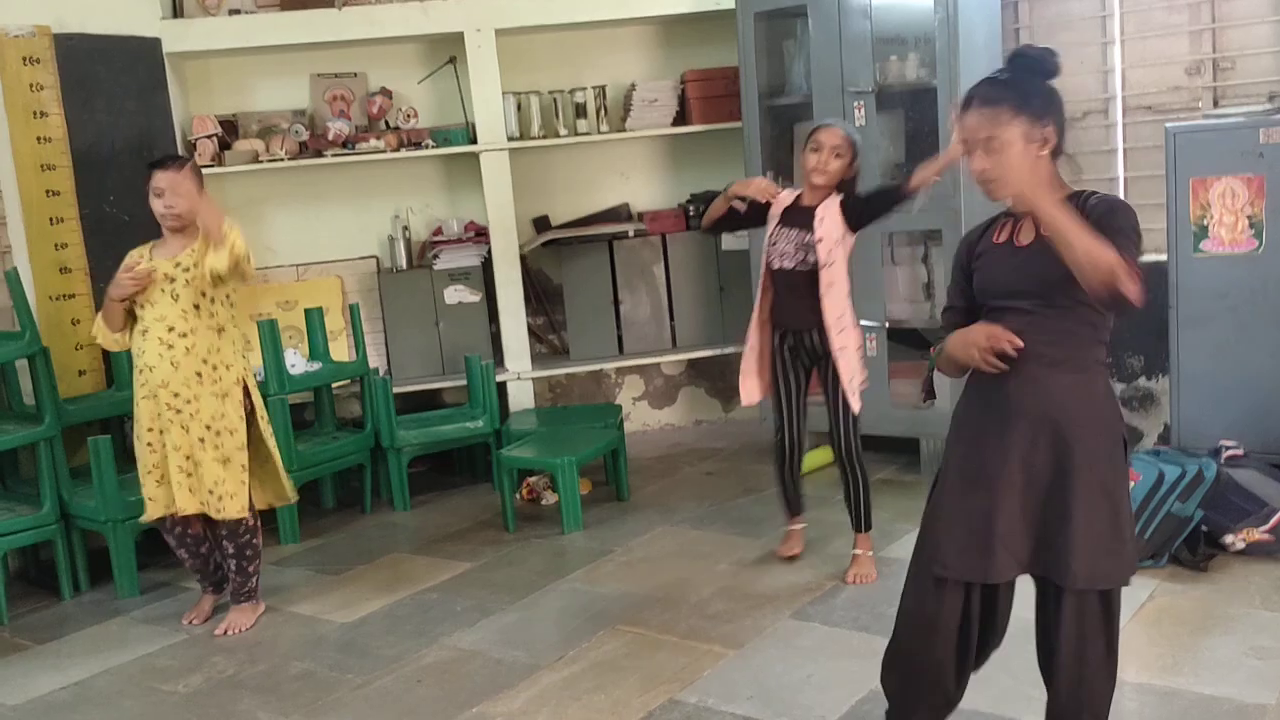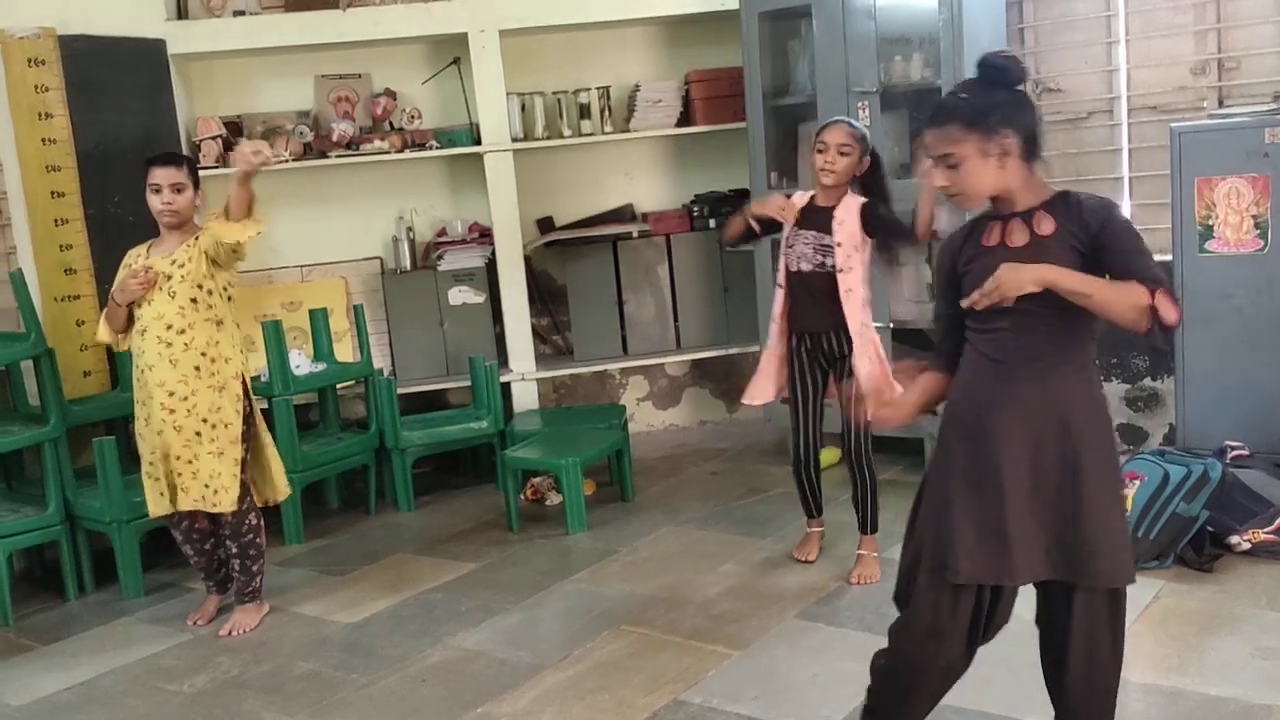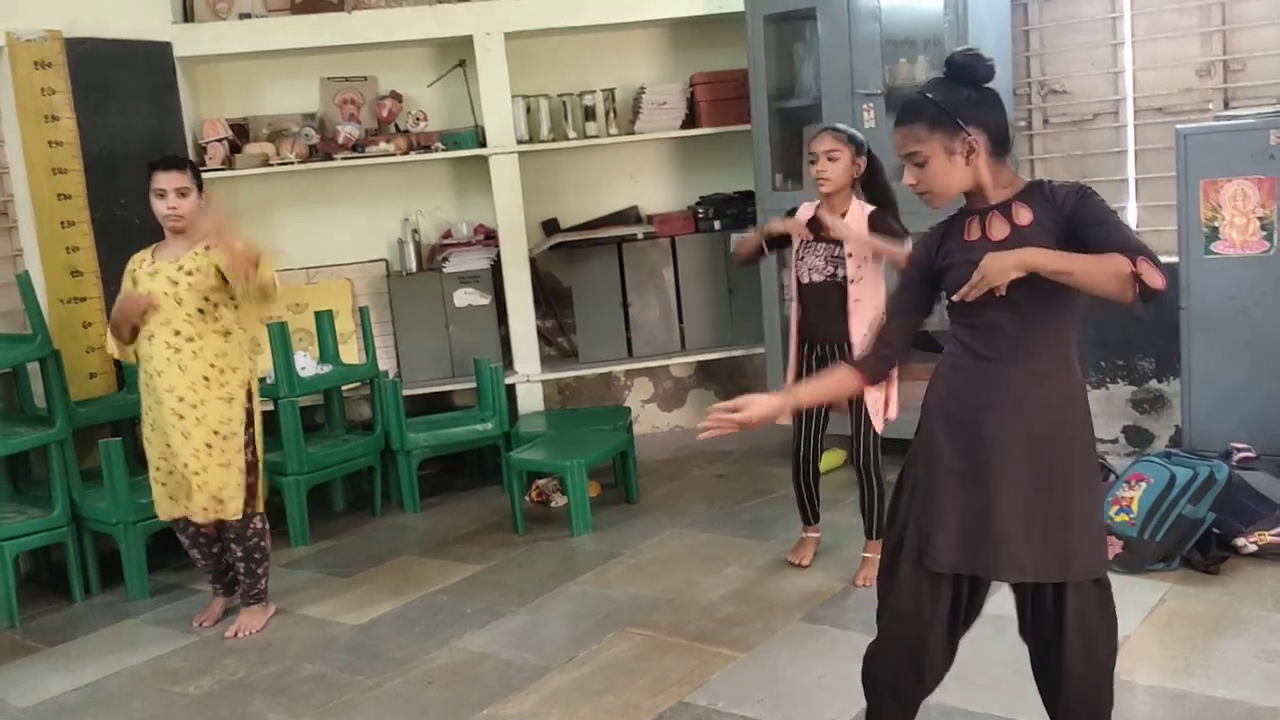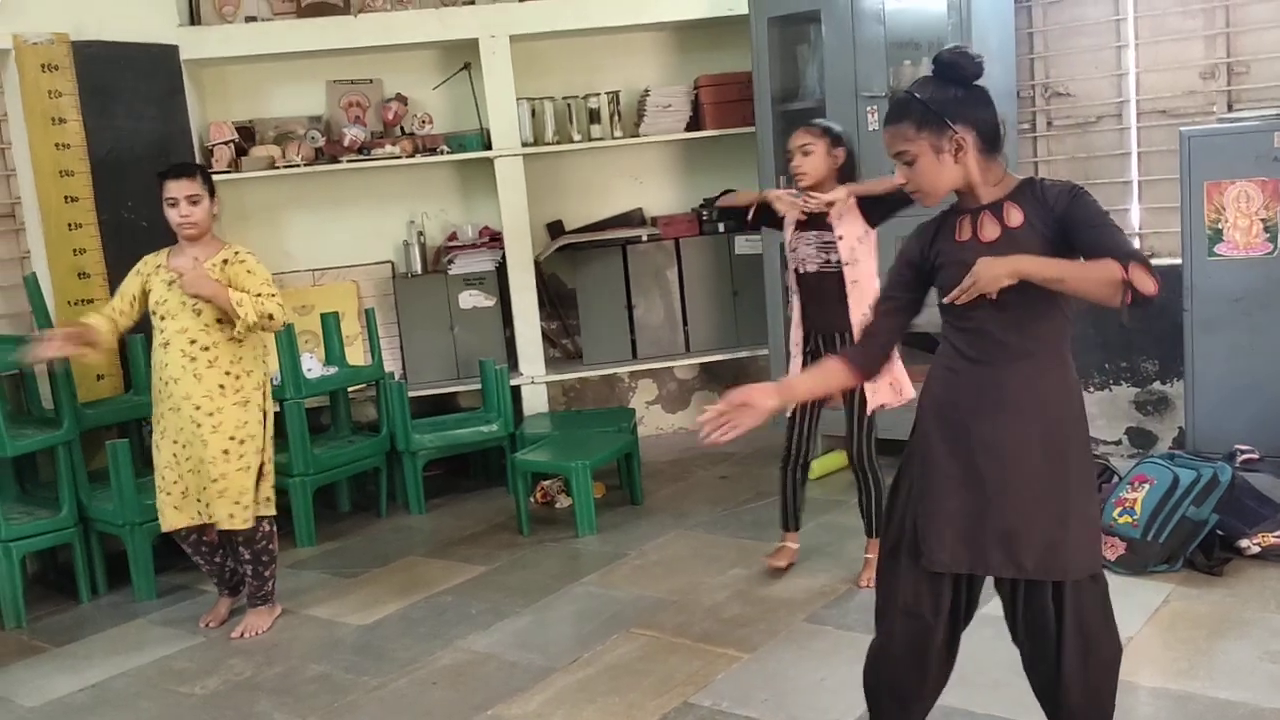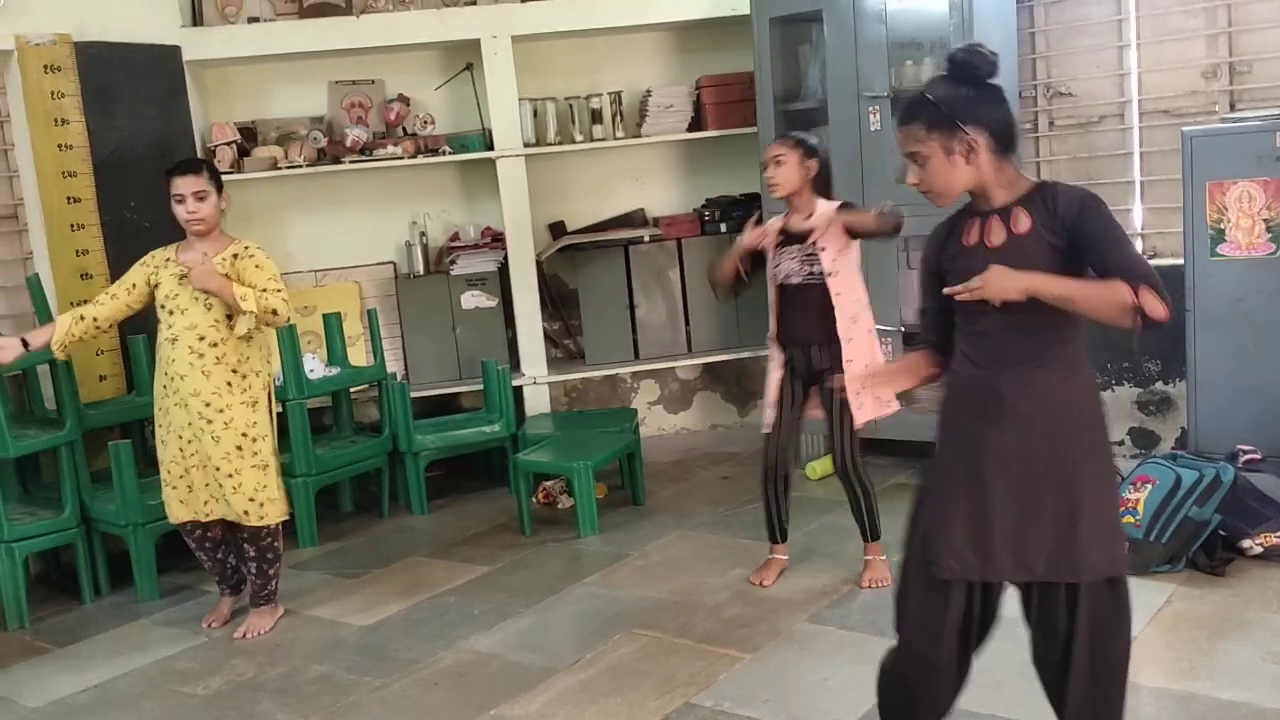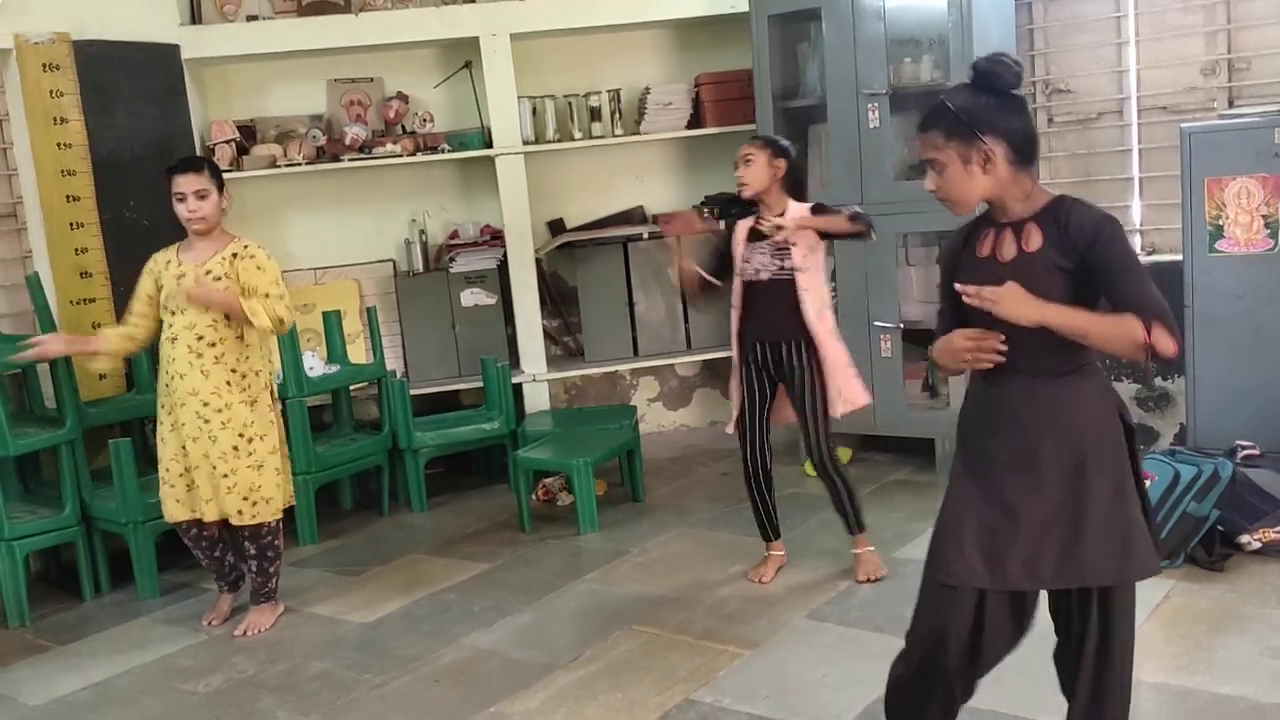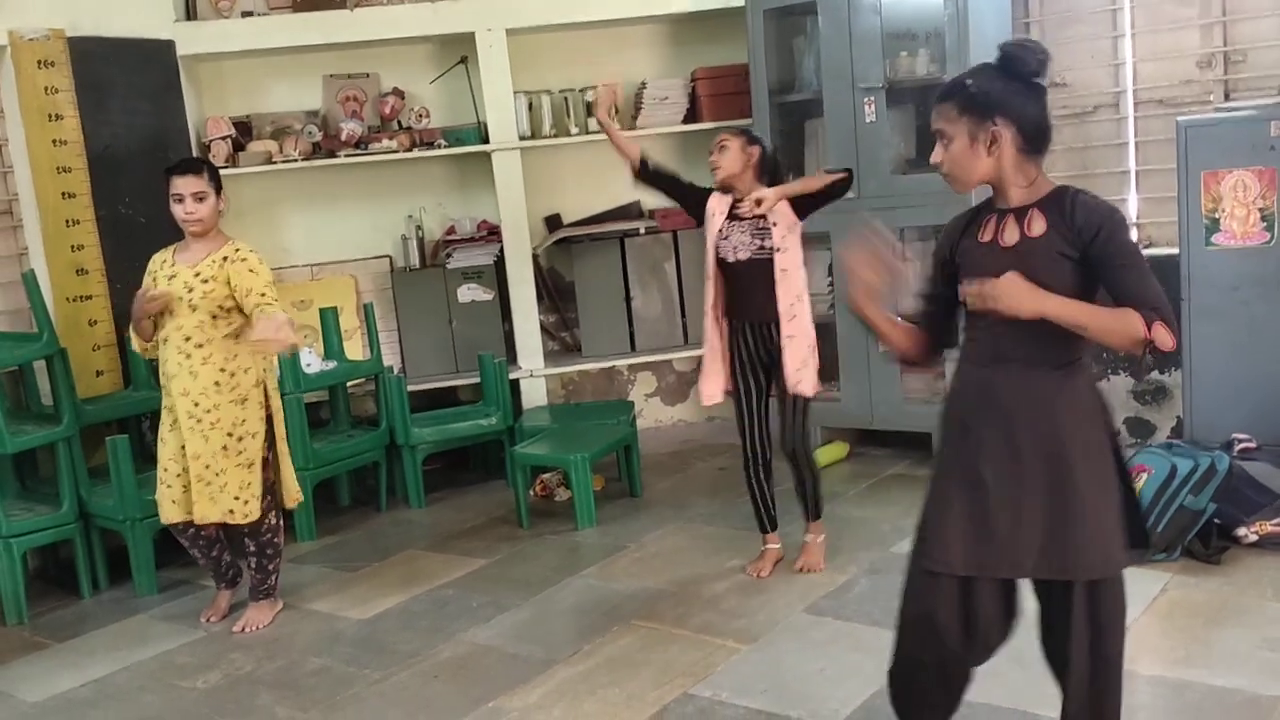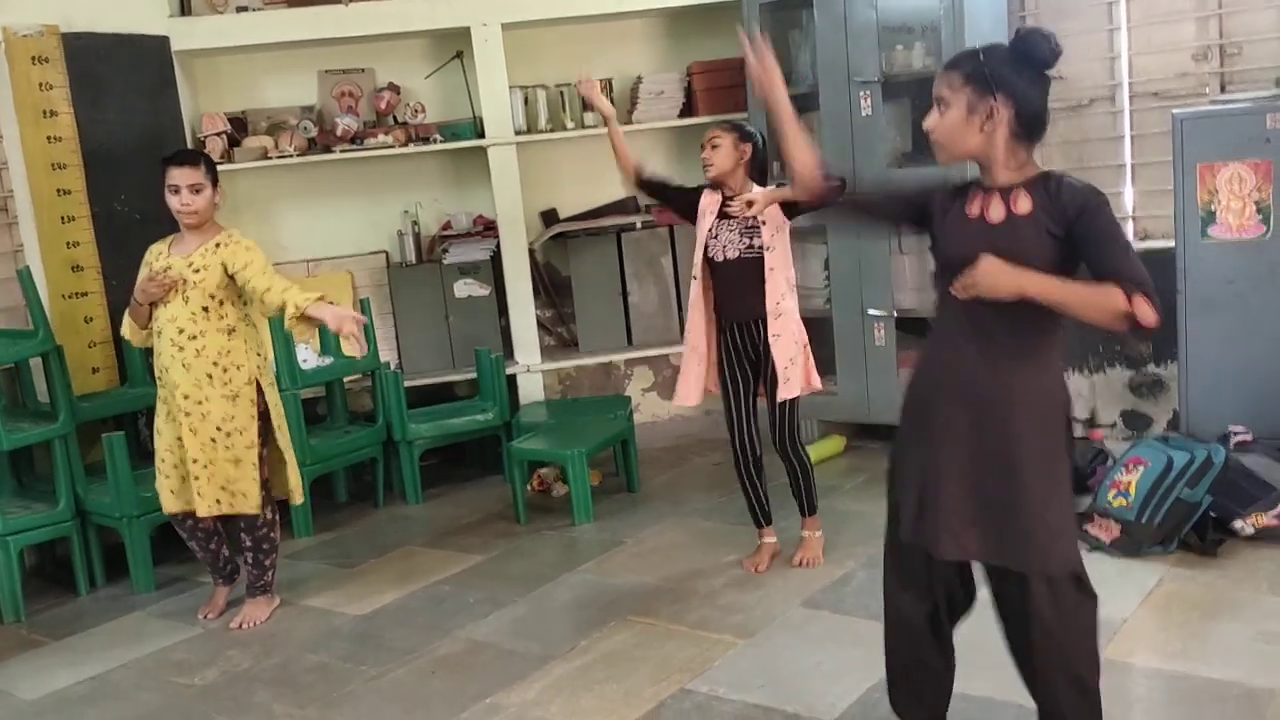
dt=0.2s
person 1, frame 1
left shoulder: (1104, 214)
right shoulder: (977, 243)
left elbow: (1120, 285)
right elbow: (948, 353)
left wrist: (1036, 193)
right wrist: (963, 343)
left hip: (1074, 442)
right hip: (984, 444)
left knee: (1076, 628)
right knee: (933, 619)
person 1, frame 2
left shoulder: (1090, 217)
right shoulder: (959, 247)
left elbow: (1159, 310)
left wrist: (1047, 275)
right wrist: (902, 404)
left hip: (1067, 442)
right hip: (977, 444)
left knee: (1083, 623)
right knee: (932, 621)
person 1, frame 3
left shoulder: (1065, 206)
right shoulder: (937, 245)
left elbow: (1147, 277)
right elbow: (876, 359)
left wrist: (1031, 258)
right wrist: (780, 402)
left hip: (1047, 434)
right hip: (955, 438)
left knee: (1070, 619)
right knee: (914, 617)
person 1, frame 4
left shoulder: (1057, 204)
right shoulder: (928, 243)
left elbow: (1138, 281)
right elbow: (866, 354)
left wrist: (1019, 264)
right wrist: (772, 395)
left hip: (1041, 438)
right hip: (950, 440)
left knee: (1068, 619)
right knee: (914, 616)
person 1, frame 5
left shoulder: (1075, 211)
right shoulder: (944, 241)
left elbow: (1149, 304)
left wrist: (1025, 283)
right wrist: (884, 378)
left hip: (1063, 445)
right hip: (974, 445)
left knee: (1080, 624)
right knee: (932, 622)
person 1, frame 6
left shoulder: (1083, 228)
right shoulder: (961, 248)
left elbow: (1160, 338)
left wrist: (1037, 310)
right wrist: (948, 351)
left hip: (1080, 455)
right hip: (990, 456)
left knee: (1095, 628)
right knee: (948, 623)
person 1, frame 7
left shoulder: (1086, 218)
right shoulder: (961, 234)
left elbow: (1159, 332)
right elbow: (919, 347)
left wrist: (1039, 301)
right wrist: (867, 304)
left hip: (1063, 447)
right hip: (975, 444)
left knee: (1084, 625)
right knee: (935, 616)
person 1, frame 8
left shoulder: (1070, 202)
right shoulder: (943, 202)
left elbow: (1140, 307)
left wrist: (1021, 280)
right wrist: (775, 91)
left hip: (1019, 431)
right hip: (936, 426)
left knee: (1045, 606)
right knee: (917, 600)
person 2, frame 1
left shoulder: (214, 249)
right shoulder: (138, 260)
left elbow: (233, 256)
right elbow: (114, 334)
left wrist: (199, 219)
right wrist: (115, 294)
left hip: (215, 398)
right hip: (158, 404)
left knee: (228, 496)
right knee: (172, 505)
left ankle: (248, 596)
right ankle: (212, 586)
person 2, frame 2
left shoulder: (210, 246)
right shoulder: (135, 259)
left elbow: (236, 228)
right elbow: (115, 335)
left wrist: (243, 177)
right wrist: (118, 299)
left hip: (214, 394)
right hip: (158, 402)
left knee: (230, 493)
right knee: (179, 503)
left ankle: (251, 596)
right ankle: (216, 586)
person 2, frame 3
left shoulder: (218, 253)
right shoulder: (139, 265)
left elbow: (260, 287)
right elbow: (122, 346)
left wrist: (223, 235)
right wrist: (121, 317)
left hip: (220, 400)
right hip: (164, 406)
left knee: (233, 498)
right knee: (185, 507)
left ankle: (256, 598)
right ankle: (223, 588)
person 2, frame 4
left shoulder: (238, 261)
right shoulder: (151, 267)
left elbow: (274, 314)
right elbow: (111, 319)
left wrist: (214, 292)
right wrist: (73, 335)
left hip: (233, 405)
right hip: (175, 408)
left knee: (243, 503)
right knee: (184, 510)
left ankle: (264, 600)
right ankle: (230, 589)
person 2, frame 5
left shoulder: (246, 256)
right shoulder: (158, 262)
left elbow: (278, 310)
right elbow: (101, 310)
left wrist: (218, 284)
left hip: (237, 403)
right hip: (180, 406)
left knee: (250, 499)
right knee: (193, 508)
left ankle: (266, 600)
right ankle: (230, 588)
person 2, frame 6
left shoulder: (247, 256)
right shoulder: (162, 264)
left elbow: (281, 315)
right elbow: (133, 331)
left wrist: (225, 299)
right wrist: (73, 343)
left hip: (239, 402)
right hip: (181, 406)
left knee: (250, 499)
right knee: (190, 507)
left ankle: (266, 598)
right ankle: (229, 585)
person 2, frame 7
left shoulder: (239, 259)
right shoulder: (159, 263)
left elbow: (267, 307)
right elbow: (149, 343)
left wrist: (272, 324)
right wrist: (140, 316)
left hip: (236, 402)
right hip: (181, 408)
left knee: (248, 497)
right knee: (181, 507)
left ankle: (265, 593)
right ankle: (226, 582)
person 2, frame 8
left shoulder: (233, 248)
right shoulder: (155, 256)
left elbow: (271, 286)
right elbow: (138, 334)
left wrist: (326, 311)
right wrist: (140, 300)
left hip: (230, 394)
right hip: (175, 400)
left knee: (246, 490)
right knee: (182, 499)
left ankle: (262, 590)
right ankle: (223, 578)
person 3, frame 1
left shoulder: (846, 210)
right shoulder: (777, 203)
left elbow: (899, 189)
right elbow: (709, 225)
left wrist: (953, 151)
right wrist: (735, 191)
left hip: (833, 339)
right hip: (784, 339)
left knee: (846, 445)
right knee: (787, 441)
left ankle: (864, 546)
right ankle: (795, 522)
person 3, frame 2
left shoulder: (864, 212)
right shoulder: (794, 207)
left elbow: (910, 236)
right elbow: (730, 239)
right wrist: (753, 212)
left hip: (848, 340)
right hip: (801, 341)
left knee: (856, 446)
right knee: (802, 446)
left ankle: (868, 548)
right ankle: (815, 524)
person 3, frame 3
left shoulder: (873, 219)
right shoulder: (800, 219)
left elbow: (913, 259)
right elbow: (741, 255)
left wrist: (854, 234)
right wrist: (771, 229)
left hip: (859, 350)
right hip: (812, 350)
left knee: (865, 455)
right knee: (803, 452)
left ankle: (873, 551)
right ankle: (810, 530)
person 3, frame 4
left shoulder: (859, 207)
right shoulder: (790, 212)
left elbow: (909, 187)
right elbow: (725, 205)
left wrist: (846, 192)
right wrist: (767, 195)
left hip: (857, 341)
right hip: (810, 344)
left knee: (860, 451)
right knee: (795, 448)
left ankle: (875, 551)
right ankle: (789, 539)
person 3, frame 5
left shoulder: (838, 218)
right shoulder: (772, 233)
left elbow: (891, 223)
right elbow: (723, 283)
left wrist: (828, 218)
right wrist: (742, 247)
left hip: (838, 353)
right hip: (789, 357)
left knee: (846, 460)
right knee: (774, 459)
left ankle: (875, 552)
right ankle: (777, 551)
person 3, frame 6
left shoulder: (809, 216)
right shoulder: (741, 232)
left elbow: (861, 224)
right elbow: (699, 286)
left wrist: (797, 224)
right wrist: (681, 249)
left hip: (802, 350)
right hip: (754, 355)
left knee: (822, 454)
right knee: (752, 457)
left ankle: (863, 545)
right ankle: (774, 548)
person 3, frame 7
left shoulder: (787, 204)
right shoulder: (712, 205)
left elbow: (842, 177)
right elbow: (648, 171)
left wrist: (779, 192)
right wrist: (608, 124)
left hip: (785, 333)
right hip: (739, 337)
left knee: (794, 440)
right knee: (754, 445)
left ankle: (814, 534)
right ankle: (771, 541)
person 3, frame 8
left shoulder: (776, 202)
right shoulder: (702, 203)
left elbow: (828, 184)
right elbow: (638, 177)
right wrist: (606, 115)
left hip: (775, 333)
right hip: (728, 337)
left knee: (785, 438)
right knee: (742, 444)
left ankle: (811, 529)
right ankle: (766, 536)
